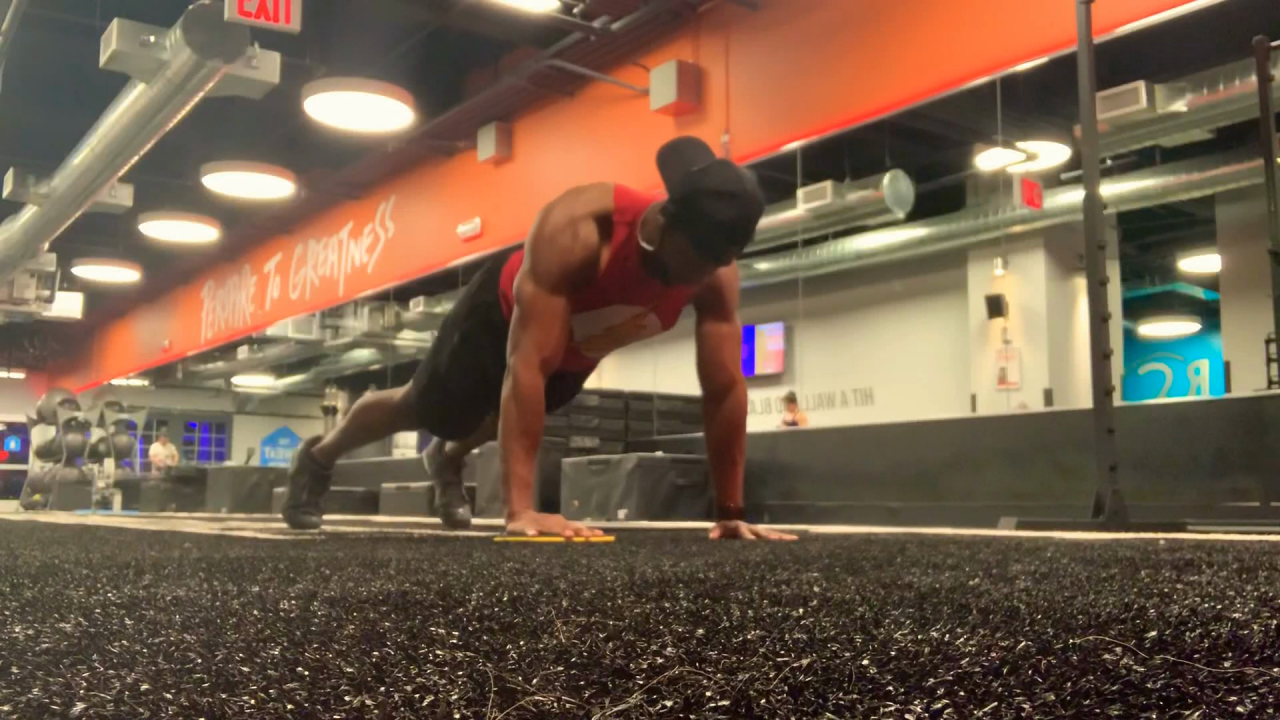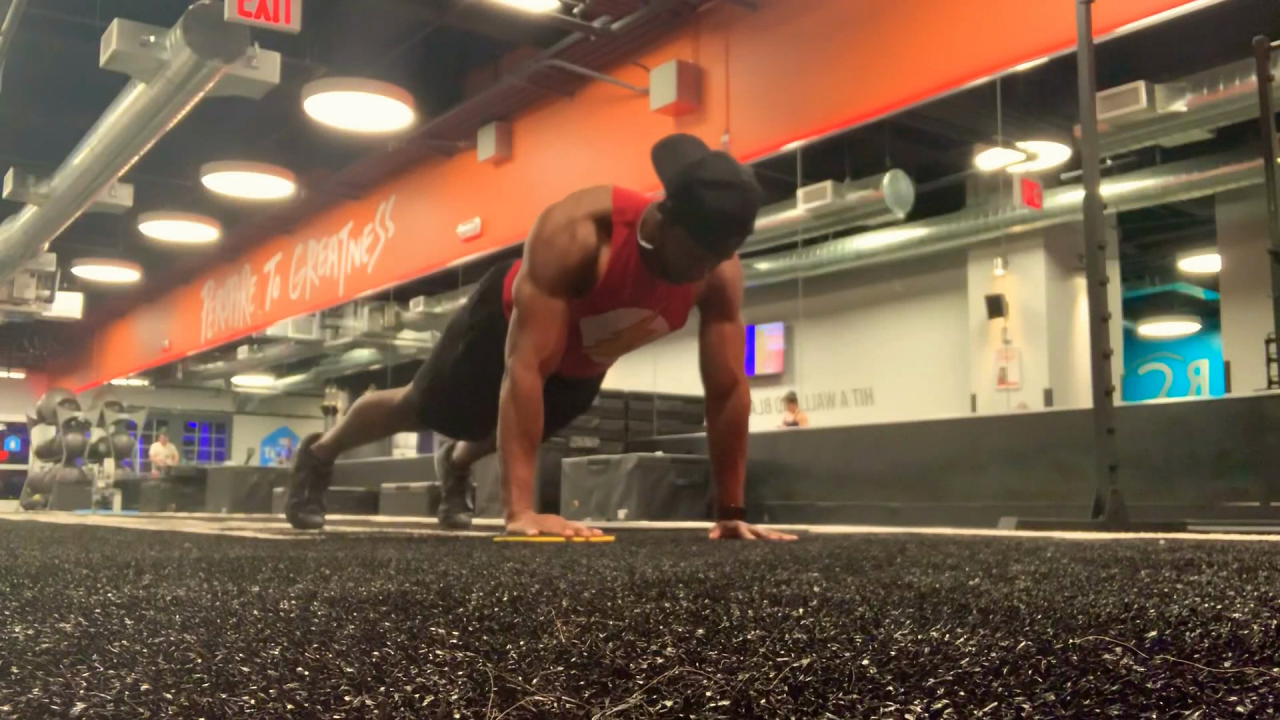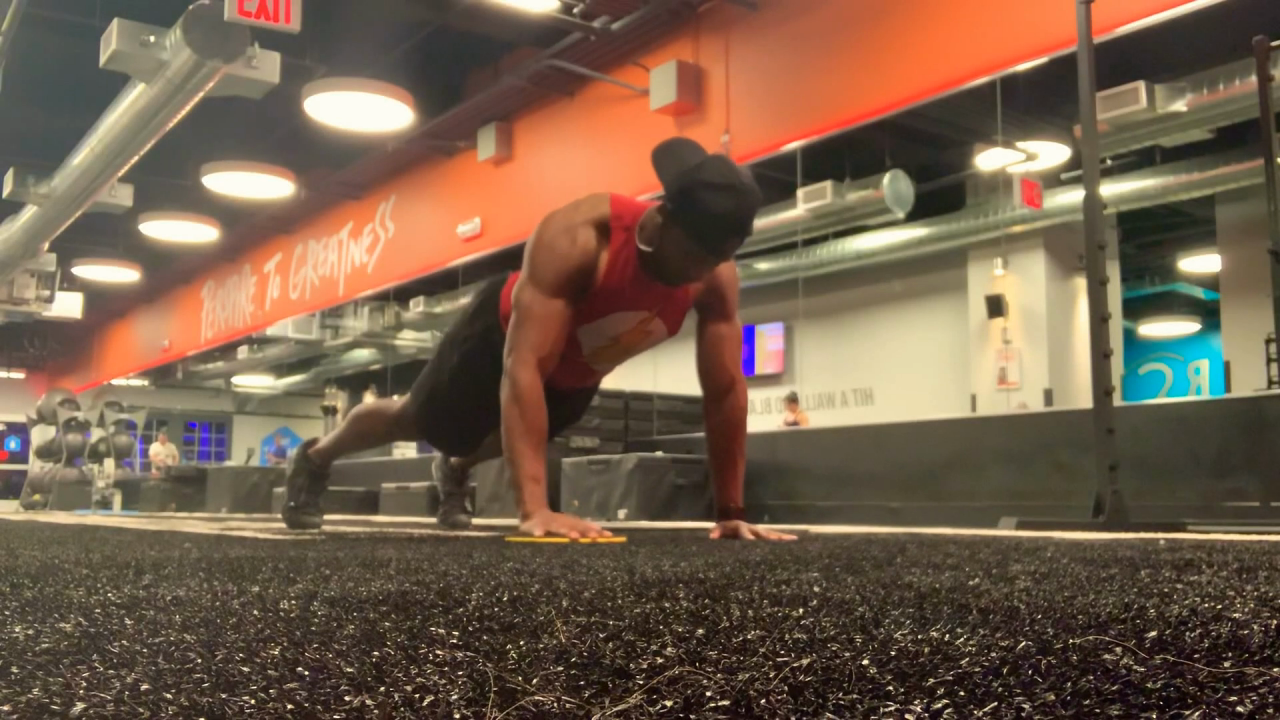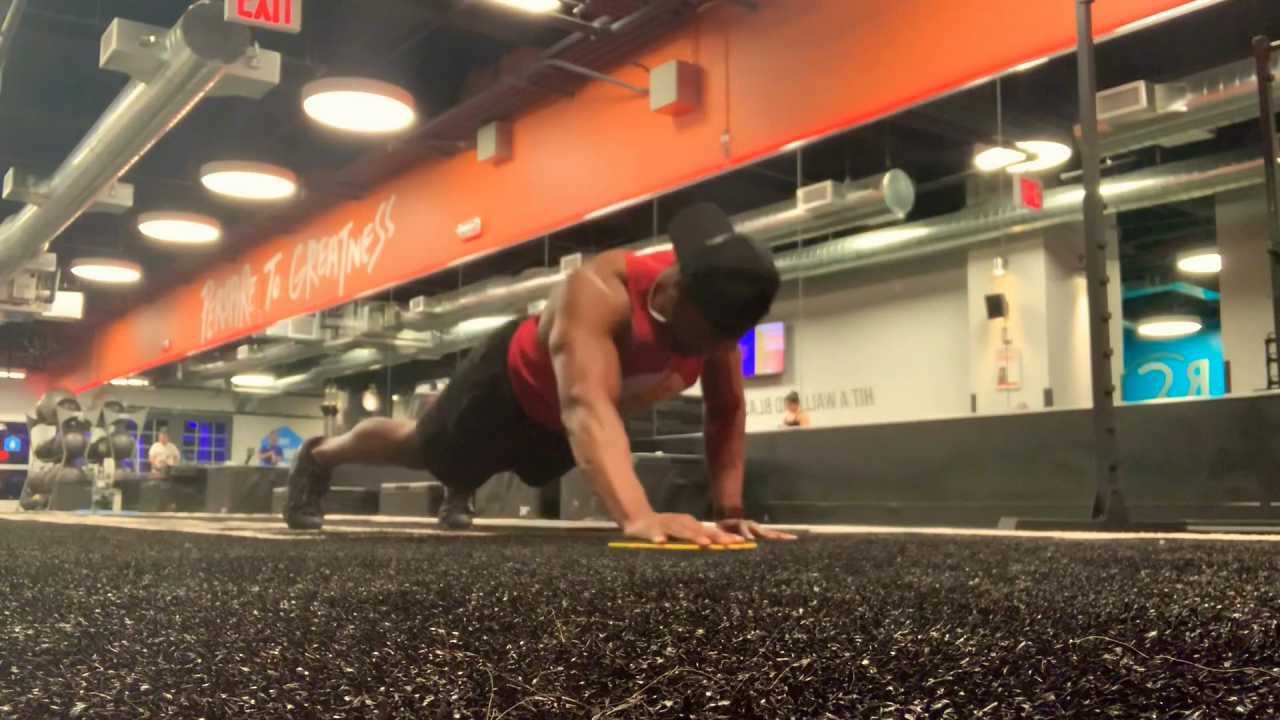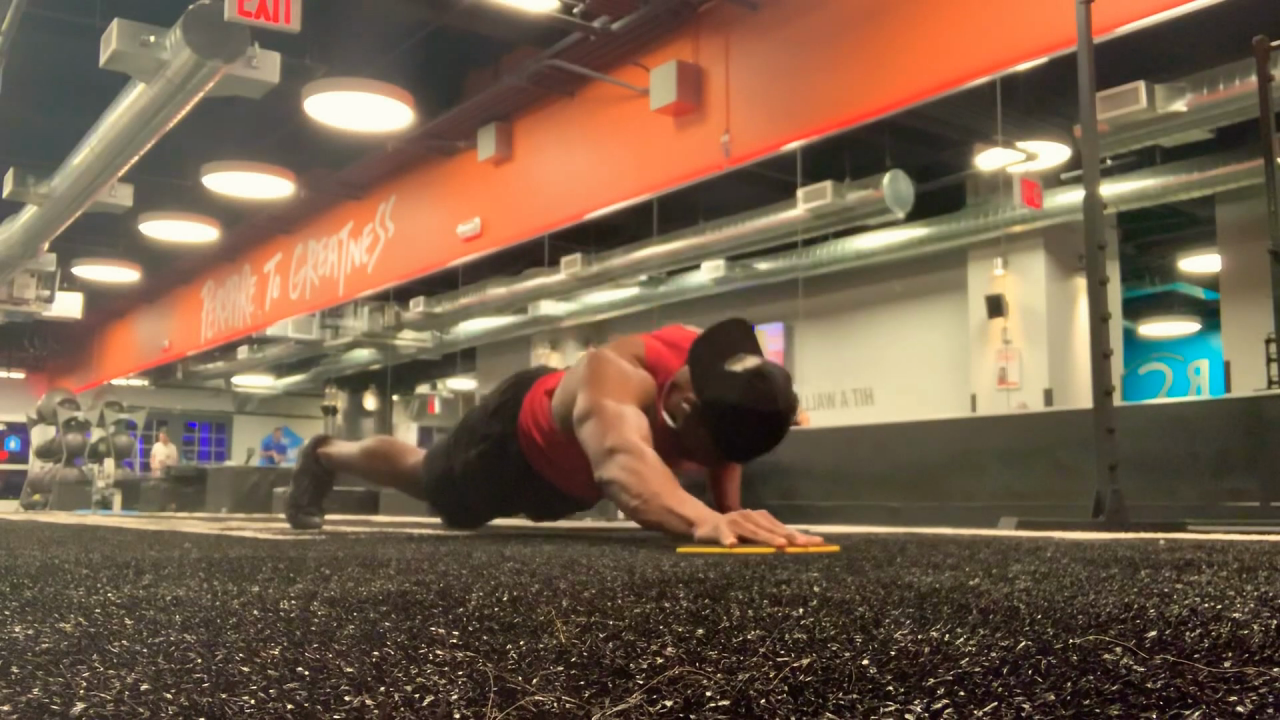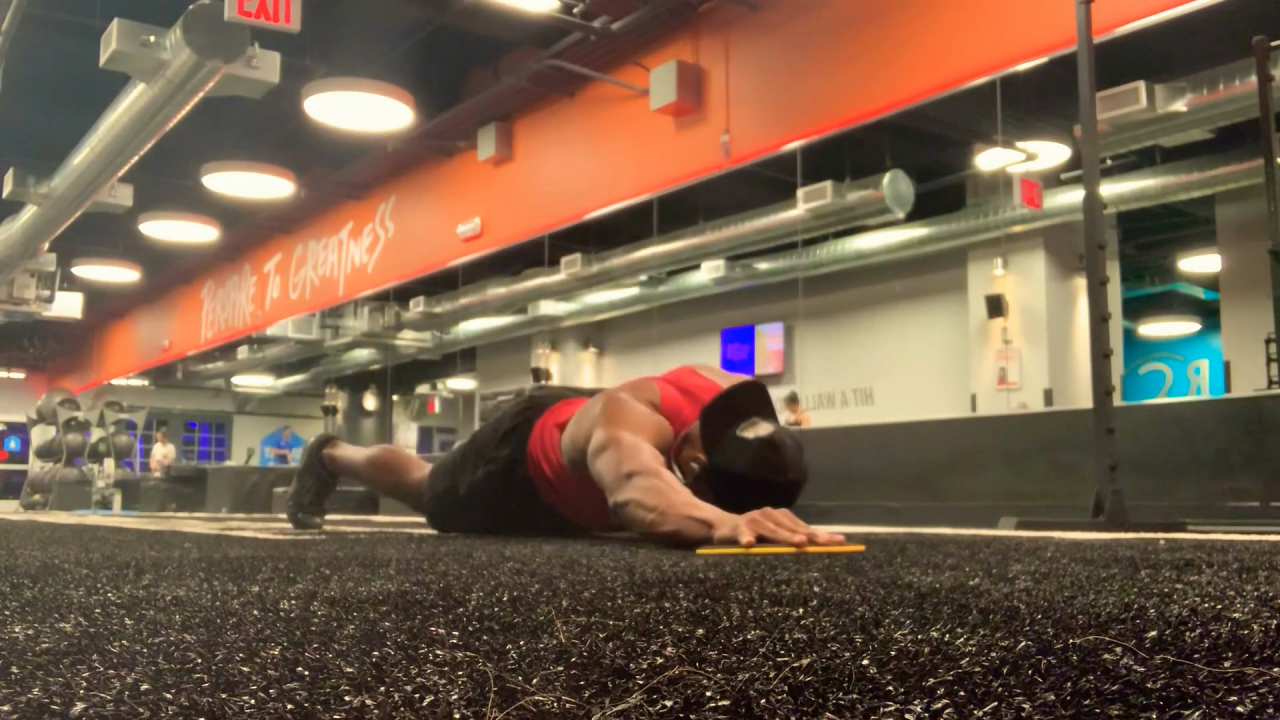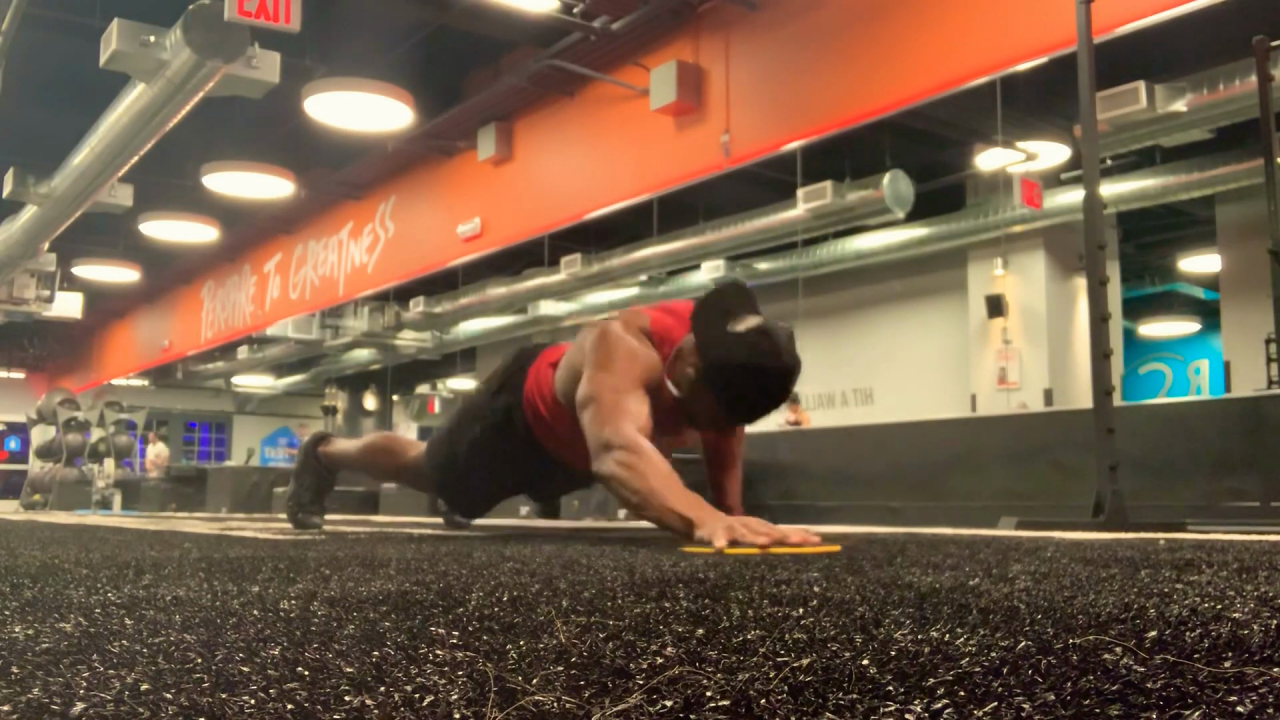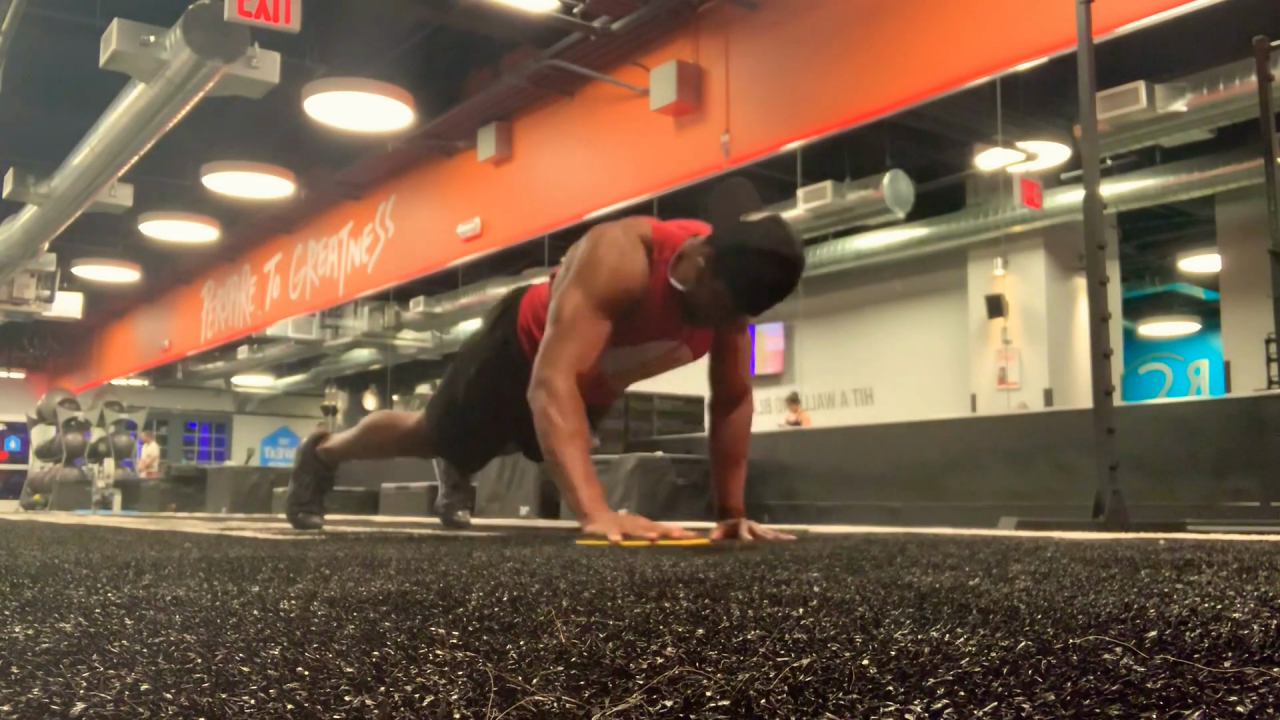
dt=0.5s
person 1, frame 1
left shoulder: (714, 272)
right shoulder: (575, 229)
left elbow: (725, 387)
right elbow: (526, 366)
left wrist: (730, 512)
right wrist: (521, 508)
left hip: (579, 353)
right hip: (502, 317)
left knee: (511, 416)
right knee: (418, 408)
left ankle: (448, 458)
right ankle: (317, 457)
person 1, frame 2
left shoulder: (720, 273)
right shoulder: (575, 231)
left elbow: (728, 387)
right elbow: (524, 367)
left wrist: (731, 511)
right wrist: (519, 510)
left hip: (584, 364)
right hip: (505, 324)
left knee: (521, 430)
right knee: (419, 410)
left ankle: (455, 467)
right ankle: (318, 455)
person 1, frame 3
left shoulder: (716, 276)
right shoulder: (575, 238)
left elbow: (725, 389)
right elbow: (523, 368)
left wrist: (731, 511)
right wrist: (534, 508)
left hip: (578, 376)
right hip: (500, 338)
left knee: (513, 436)
right knee: (414, 423)
left ankle: (455, 472)
right ankle: (315, 459)
person 1, frame 4
left shoulder: (711, 308)
right shoulder: (599, 292)
left elbow: (726, 410)
right elbow: (586, 406)
left wrist: (729, 511)
right wrist: (637, 516)
right hip: (511, 387)
right knee: (419, 447)
left ankle: (459, 491)
right ankle: (318, 459)
person 1, frame 5
left shoulder: (719, 382)
right shoulder: (619, 377)
left elbow: (727, 444)
right elbow: (621, 461)
left wrist: (731, 514)
right wrist: (704, 520)
right hip: (519, 440)
right knee: (424, 477)
right ankle: (324, 456)
person 1, frame 6
left shoulder: (737, 403)
right shoulder: (631, 423)
right elbow: (638, 489)
left wrist: (732, 515)
right wrist: (724, 522)
left hip: (574, 421)
right hip: (526, 458)
right knee: (424, 489)
right ankle: (330, 455)
person 1, frame 7
left shoulder: (724, 348)
right shoulder: (625, 352)
left elbow: (724, 433)
right elbow: (617, 453)
left wrist: (730, 510)
right wrist: (705, 518)
right hip: (524, 413)
right knee: (425, 469)
right ankle: (325, 453)
person 1, frame 8
left shoulder: (730, 280)
right shoulder: (620, 258)
left elbow: (733, 400)
right elbow: (552, 383)
left wrist: (731, 512)
right wrist: (593, 510)
left hip: (596, 380)
right hip: (518, 350)
right knee: (428, 433)
left ankle: (454, 474)
right ankle: (322, 455)
